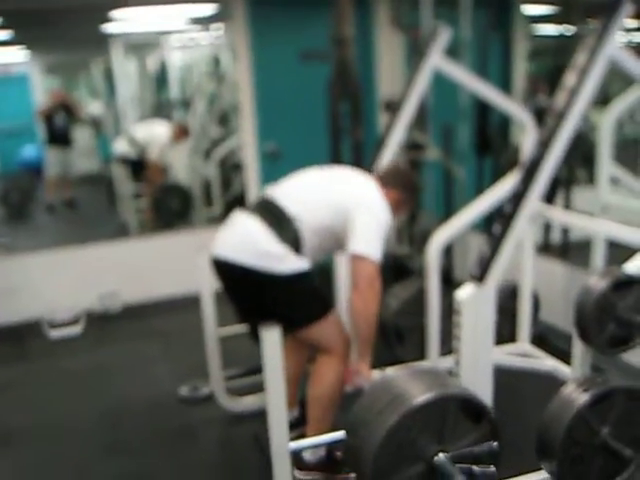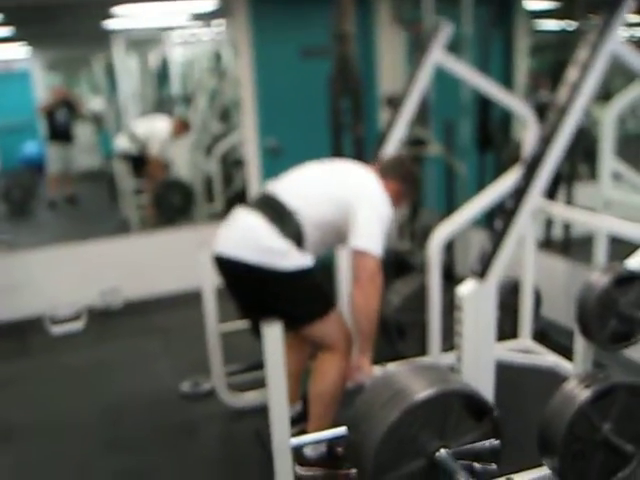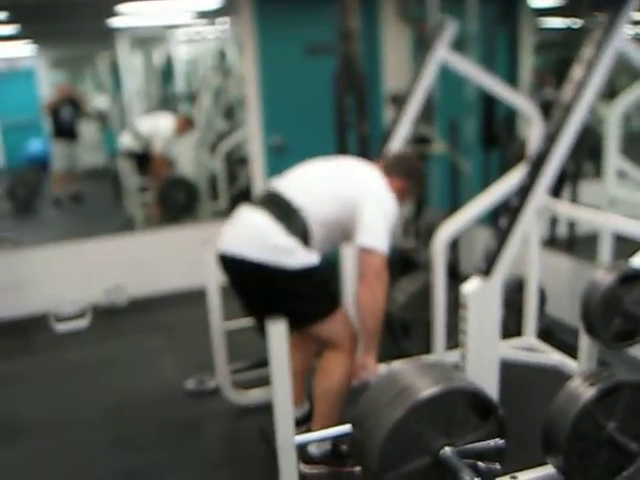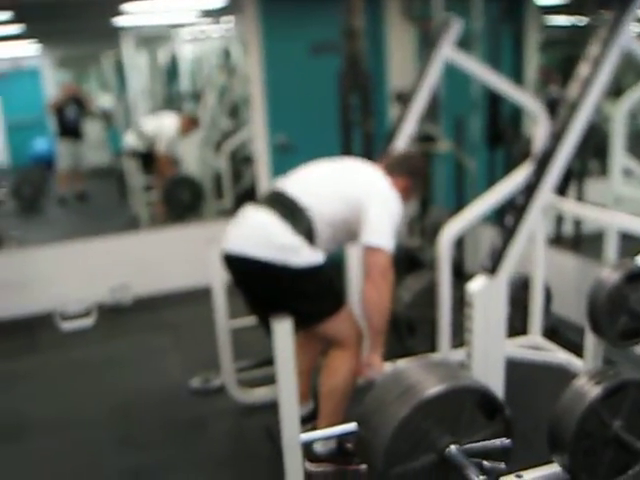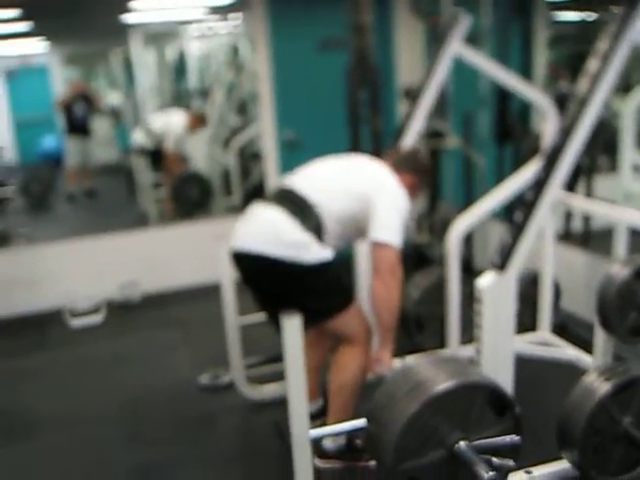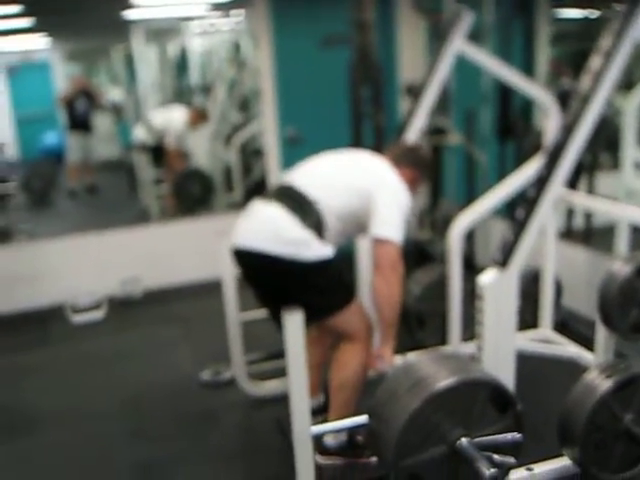
dt=0.1s
person 1, frame 1
left shoulder: (346, 180)
right shoulder: (373, 205)
right elbow: (365, 287)
right wrist: (363, 361)
left hip: (227, 247)
right hip: (264, 259)
left knee: (296, 333)
right knee: (333, 346)
left ankle: (286, 424)
person 1, frame 2
left shoulder: (344, 171)
right shoulder: (374, 199)
right elbow: (367, 281)
right wrist: (364, 356)
left hip: (229, 244)
right hip: (268, 255)
left knee: (298, 329)
right knee: (336, 344)
right ankle: (314, 452)
person 1, frame 3
left shoulder: (347, 169)
right shoulder: (380, 196)
right elbow: (372, 278)
right wrist: (369, 354)
left hip: (233, 243)
right hip: (274, 254)
left knee: (304, 329)
right knee: (341, 341)
left ankle: (295, 418)
right ankle: (319, 449)
person 1, frame 4
left shoulder: (348, 169)
right shoulder: (385, 195)
right elbow: (378, 277)
right wrist: (376, 353)
left hip: (238, 243)
right hip: (280, 253)
left knee: (308, 328)
right knee: (346, 341)
left ankle: (301, 416)
right ankle: (324, 447)
person 1, frame 5
left shoulder: (354, 167)
right shoulder: (392, 192)
right elbow: (386, 273)
right wrist: (385, 349)
left hip: (246, 241)
right hip: (288, 250)
left knee: (318, 325)
right knee: (355, 337)
left ankle: (310, 412)
right ankle: (334, 444)
person 1, frame 6
left shoulder: (351, 161)
right shoulder: (392, 187)
right elbow: (387, 269)
right wrist: (387, 345)
left hip: (247, 238)
right hip: (289, 247)
left knee: (319, 321)
right knee: (356, 334)
left ankle: (311, 410)
right ankle: (335, 441)
